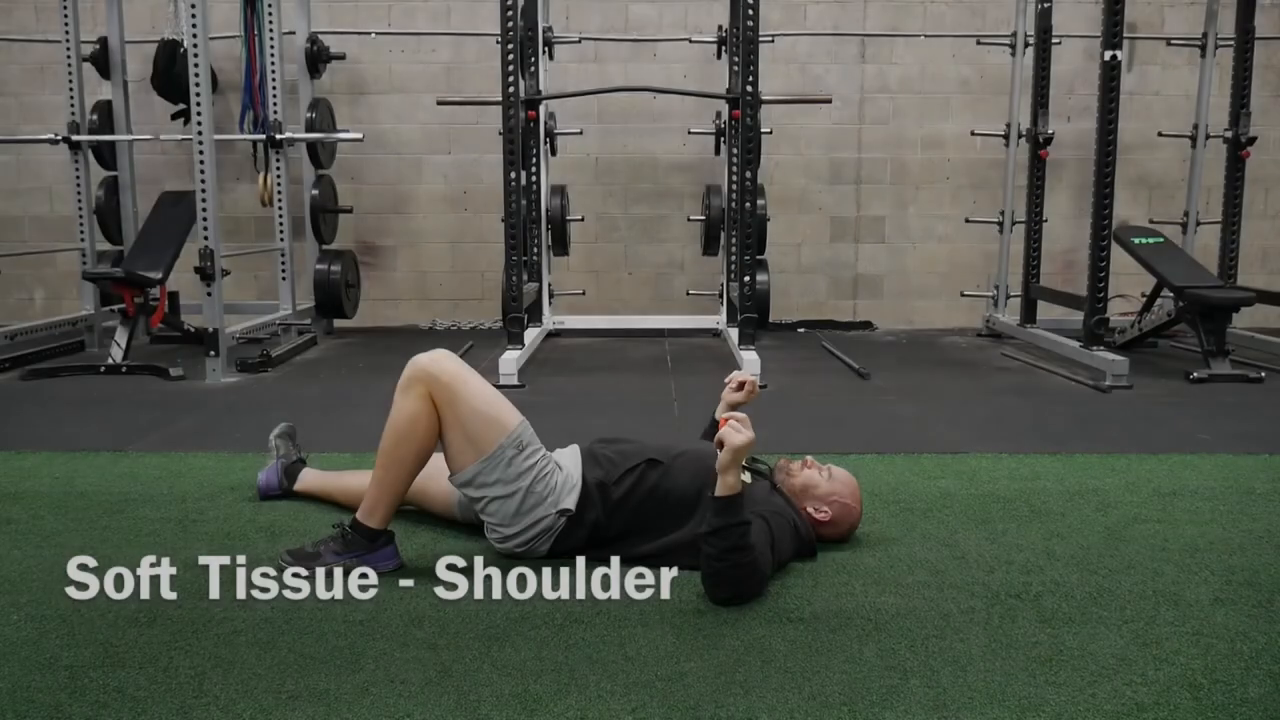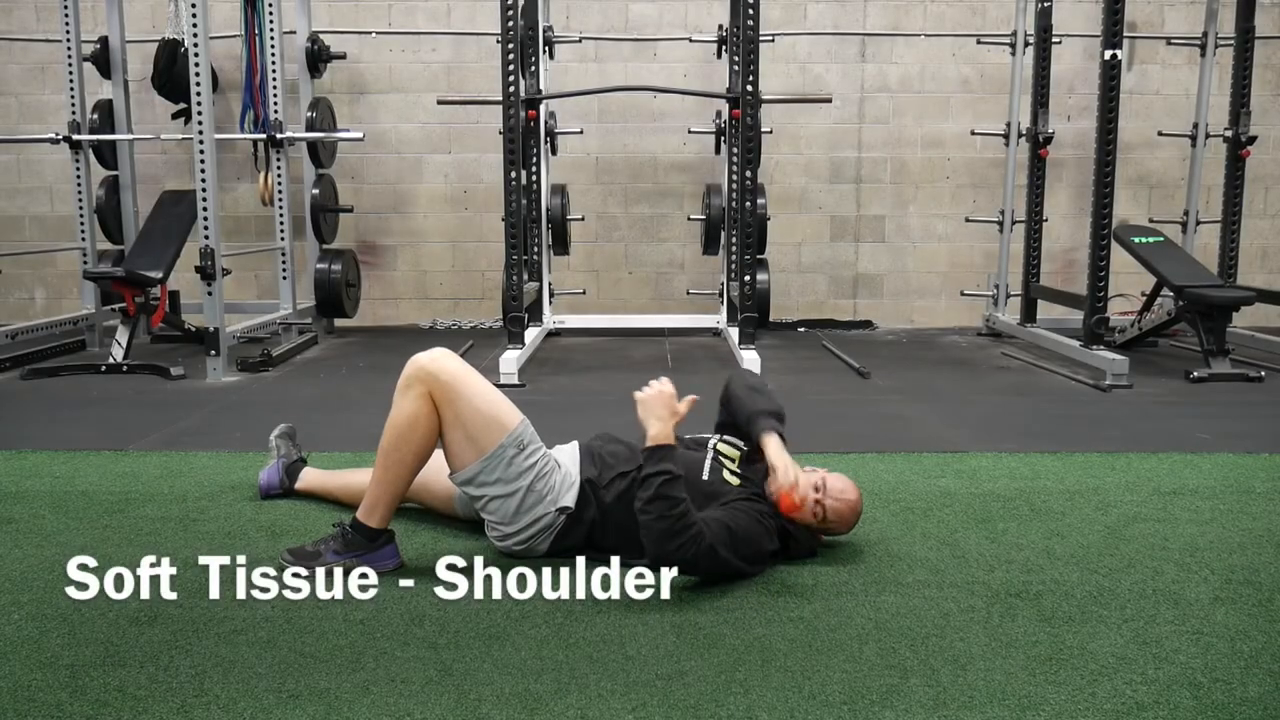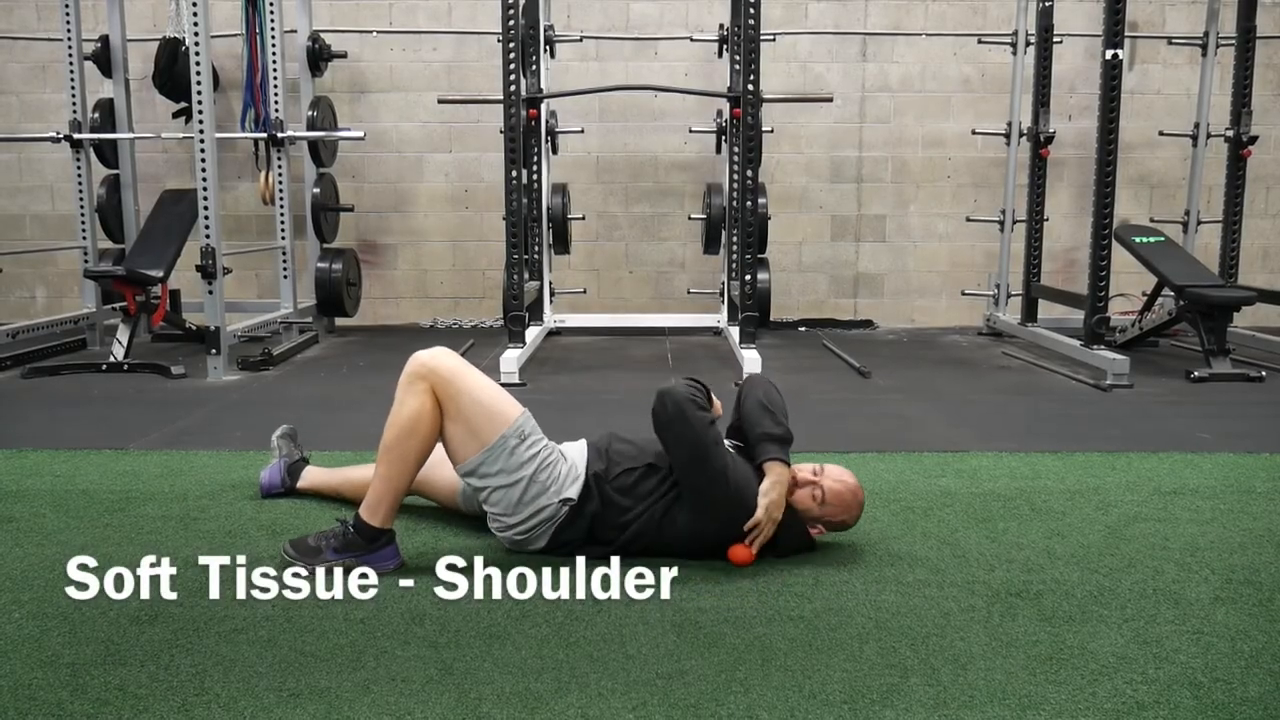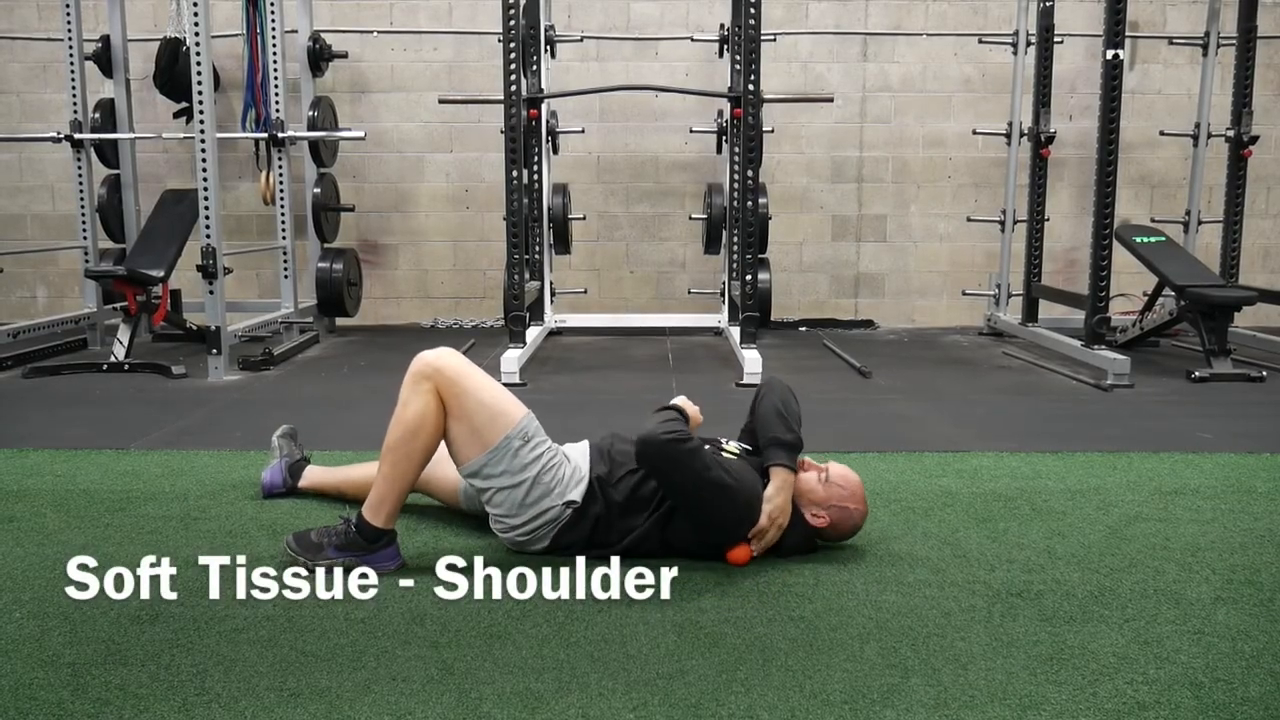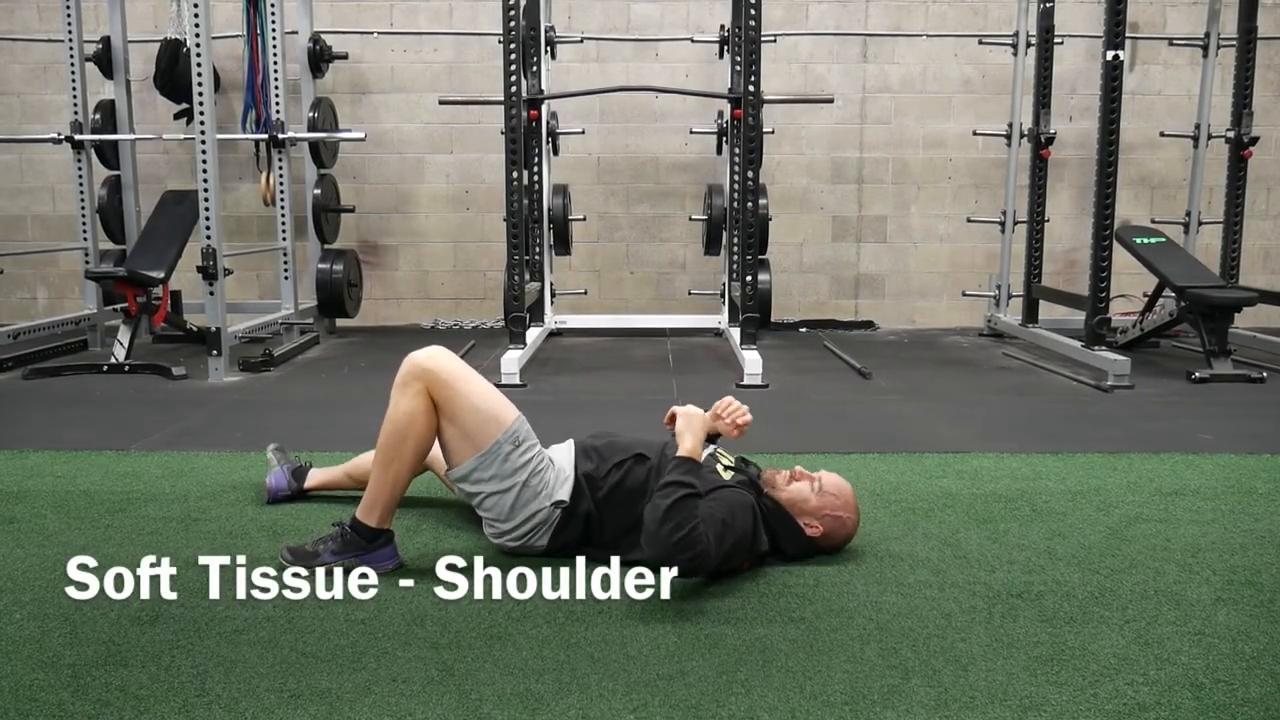
dt=1s
person 1, frame 1
left shoulder: (771, 520)
right shoulder: (764, 486)
left elbow: (729, 583)
left wrist: (730, 477)
right wrist: (723, 415)
left hip: (543, 510)
right hip: (562, 478)
left knee: (430, 371)
left ankle: (364, 539)
right ankle: (297, 477)
person 1, frame 2
left shoulder: (754, 530)
right shoulder: (756, 464)
left elbow: (671, 549)
right elbow: (742, 387)
left wrist: (661, 436)
right wrist: (777, 444)
left hip: (541, 510)
right hip: (558, 474)
left knee: (429, 371)
right knee: (407, 473)
left ankle: (365, 539)
right ankle: (297, 474)
person 1, frame 3
left shoulder: (734, 501)
right shoulder: (761, 478)
left elbow: (672, 403)
right elbow: (758, 390)
left wrist: (703, 401)
right wrist: (778, 465)
left hip: (545, 502)
right hip: (561, 479)
left knee: (430, 368)
right knee: (414, 466)
left ankle: (368, 537)
right ankle: (301, 476)
person 1, frame 4
left shoulder: (739, 502)
right shoulder: (762, 475)
left elbow: (657, 446)
right elbow: (774, 392)
left wrist: (679, 412)
right wrist: (782, 473)
left hip: (547, 504)
right hip: (564, 478)
left knee: (434, 367)
right knee: (416, 463)
left ankle: (370, 537)
right ankle: (300, 475)
person 1, frame 5
left shoulder: (741, 520)
right shoulder: (748, 483)
left elbow: (669, 551)
right elbow: (689, 439)
left wrist: (691, 444)
right wrist: (715, 421)
left hip: (538, 506)
right hip: (558, 473)
left knee: (425, 369)
right knee: (423, 436)
left ankle: (367, 538)
right ankle: (305, 479)
